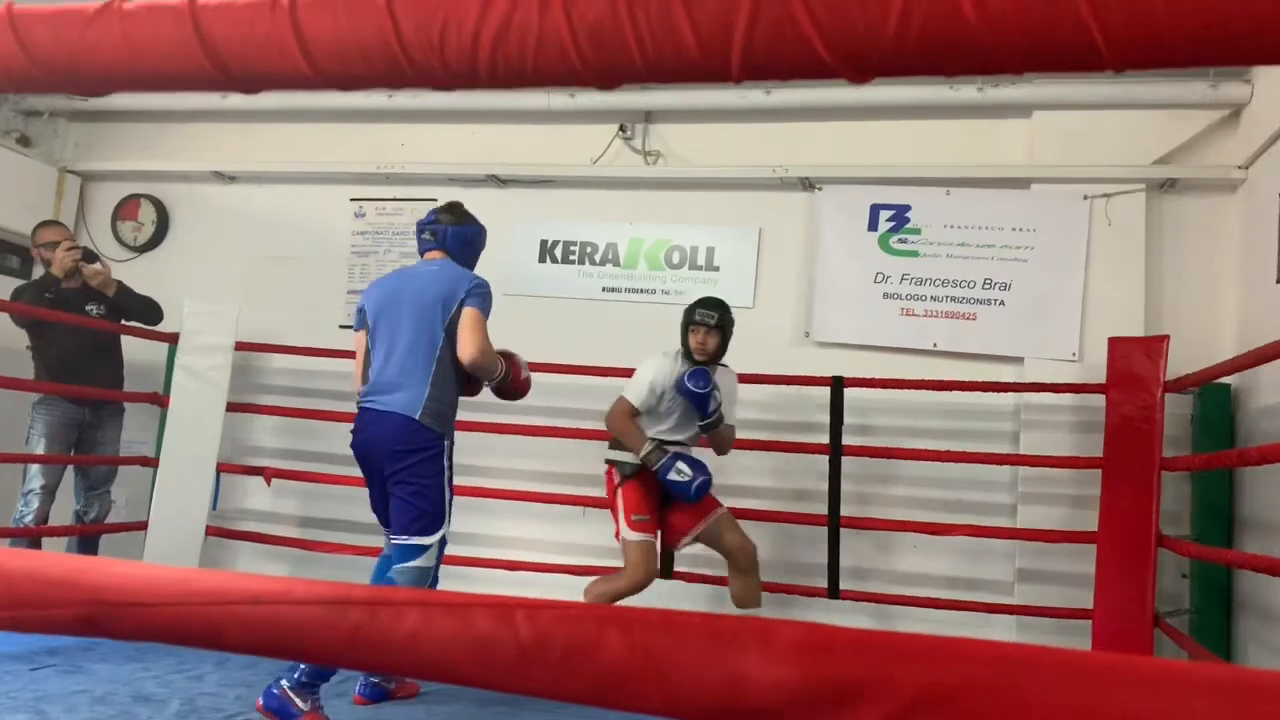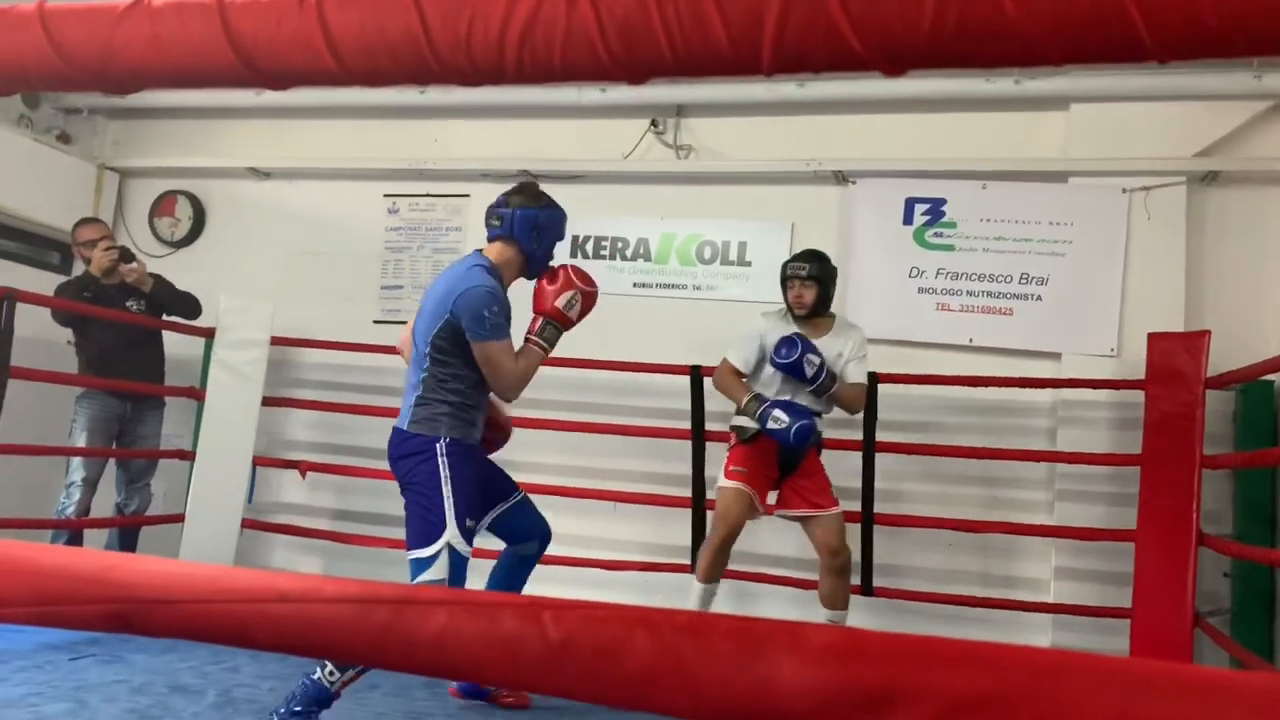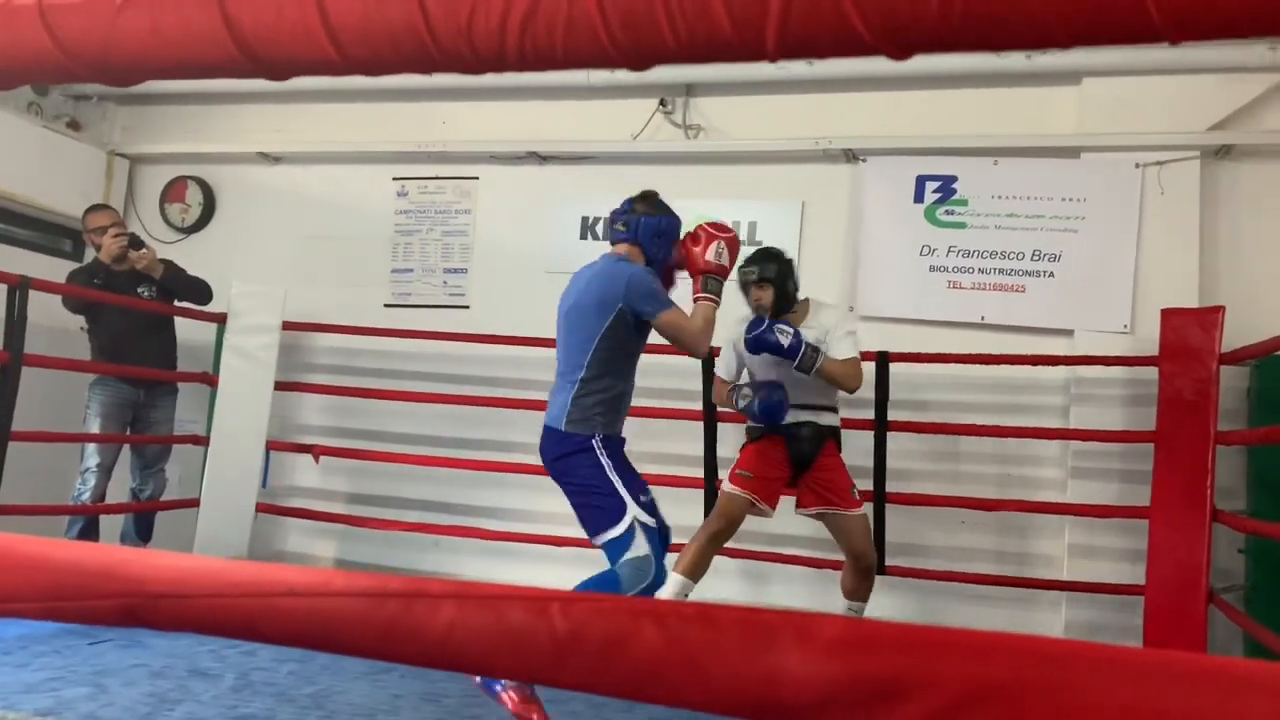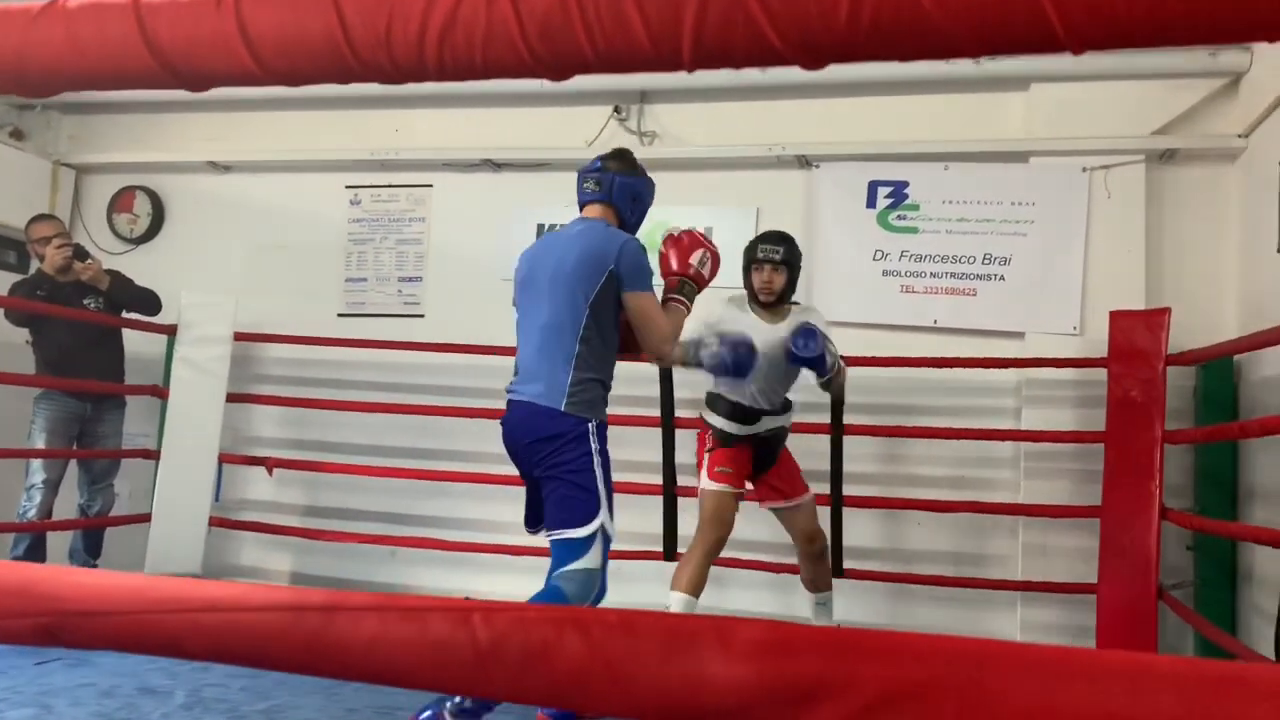
dt=1s
person 1, frame 1
left shoulder: (378, 289)
right shoulder: (469, 285)
left elbow: (362, 376)
right elbow: (471, 354)
right wrist: (503, 371)
left hip: (370, 427)
right hip: (421, 433)
left knee: (403, 546)
right knee: (411, 575)
left ankle: (378, 674)
person 1, frame 2
left shoulder: (471, 275)
right shoulder: (480, 291)
left elbow: (409, 344)
right elbow: (507, 385)
right wrist: (550, 326)
left hip: (453, 445)
right hip: (433, 447)
left knee: (530, 535)
right knee: (437, 591)
person 1, frame 3
left shoulder: (589, 278)
right shoulder: (631, 279)
right elbow: (695, 342)
left wrist: (659, 283)
right wrist: (709, 283)
left hip: (574, 435)
right hip: (584, 439)
left knee: (651, 536)
right knee: (640, 568)
person 1, frame 4
left shoulder: (536, 251)
right shoulder: (620, 246)
right elbow: (660, 345)
right wrist: (682, 291)
left hip: (522, 417)
right hip: (569, 423)
left knee: (579, 559)
right knee: (576, 581)
person 2, frame 1
left shoulder: (725, 379)
right shoulder: (662, 367)
left elbow: (723, 446)
right elbow: (616, 418)
left wrist: (710, 414)
right wrist: (659, 459)
left hip: (673, 473)
right hip: (633, 471)
left knee: (743, 552)
right knee: (640, 573)
person 2, frame 2
left shoulder: (850, 337)
right shoulder: (768, 326)
left elbow: (855, 404)
right elbow: (723, 375)
left wrist: (820, 377)
right wrist: (761, 408)
left hip: (803, 447)
right hip: (756, 439)
left knee: (837, 553)
right knee: (724, 531)
person 2, frame 3
left shoulder: (832, 318)
right shoulder: (748, 331)
left elbow: (852, 380)
right elbow: (719, 386)
left wrist: (800, 351)
right wrist: (741, 398)
left hip: (820, 441)
right hip: (769, 437)
left knee: (863, 553)
right knee: (721, 522)
person 2, frame 4
left shoulder: (808, 320)
right shoulder: (731, 313)
left elbow: (837, 384)
left wrist: (824, 361)
left hip: (769, 438)
right hip: (725, 435)
left knee: (813, 539)
right knee: (713, 533)
left ankle: (824, 626)
person 3, frame 1
left shoulder: (108, 289)
right shoulder: (30, 293)
left elbow: (153, 314)
right elbow: (21, 317)
left wrist: (112, 289)
right wrist: (55, 274)
left hip: (105, 409)
right hip: (55, 405)
left knee: (94, 504)
right knee: (36, 498)
person 3, frame 2
left shoulder: (149, 283)
right shoulder: (75, 290)
left elbow: (192, 309)
right elbow: (61, 316)
left wrist: (148, 285)
right wrist: (94, 274)
left hip: (146, 403)
right hip: (98, 399)
left knee: (135, 496)
right knee: (79, 489)
person 3, frame 3
left shoulder: (160, 268)
right shoulder: (86, 276)
left elbow: (203, 294)
right elbow: (72, 303)
left wrist: (158, 272)
right wrist: (103, 261)
left hip: (159, 390)
right hip: (111, 386)
left knee: (151, 480)
right knee: (94, 473)
person 3, frame 4
left shoulder: (107, 279)
right shoulder: (30, 288)
left elbow: (152, 305)
left wrist: (105, 282)
right wrist: (47, 272)
left hip: (107, 403)
right hip: (56, 401)
left knee: (99, 496)
right knee: (40, 491)
left ankle: (84, 568)
